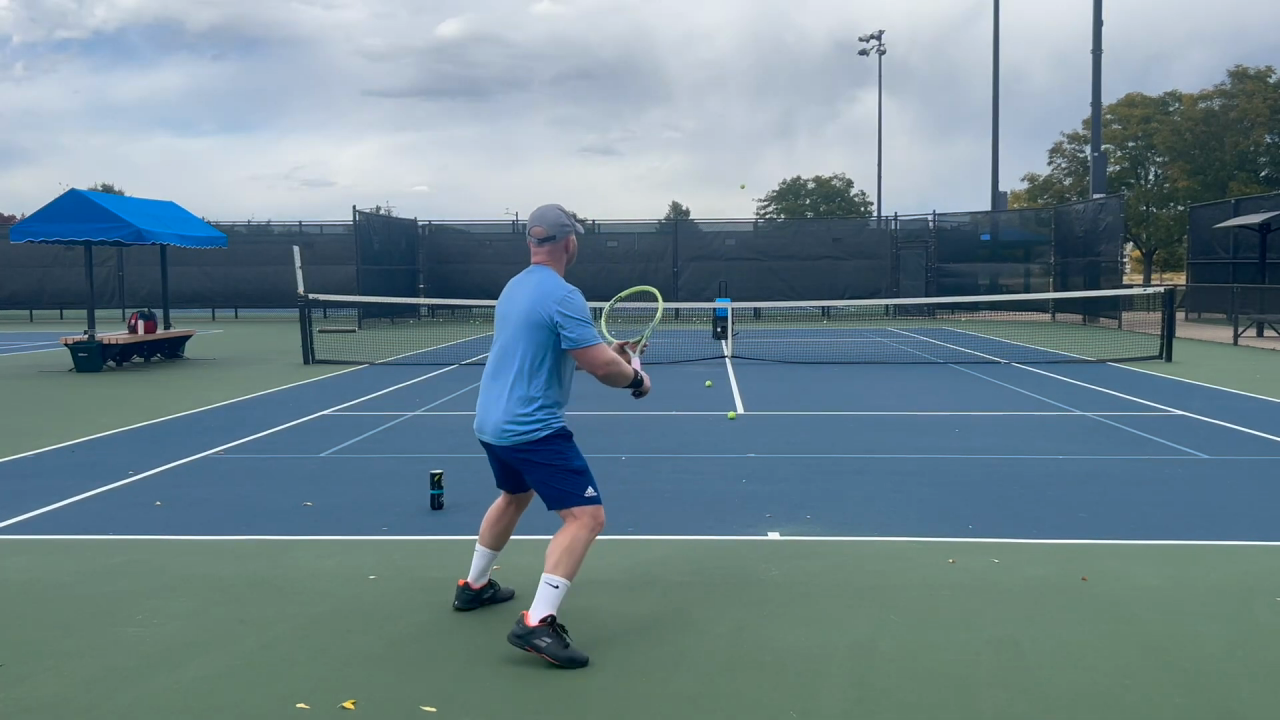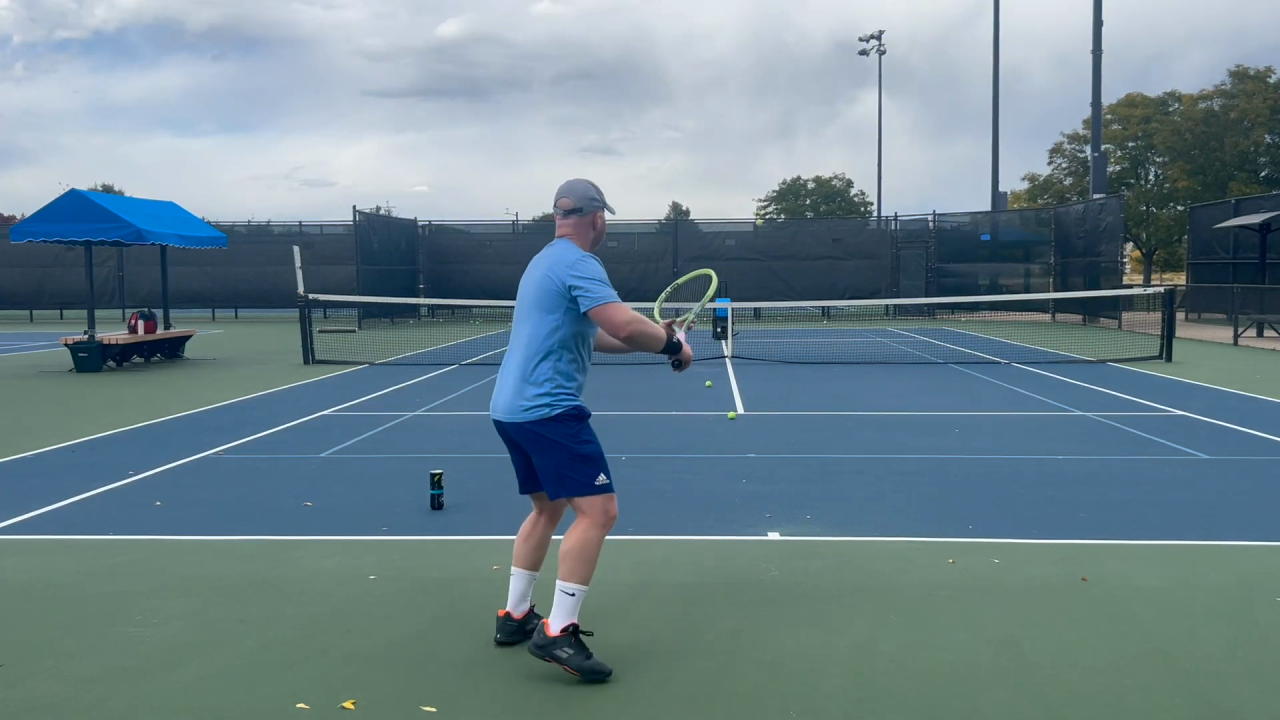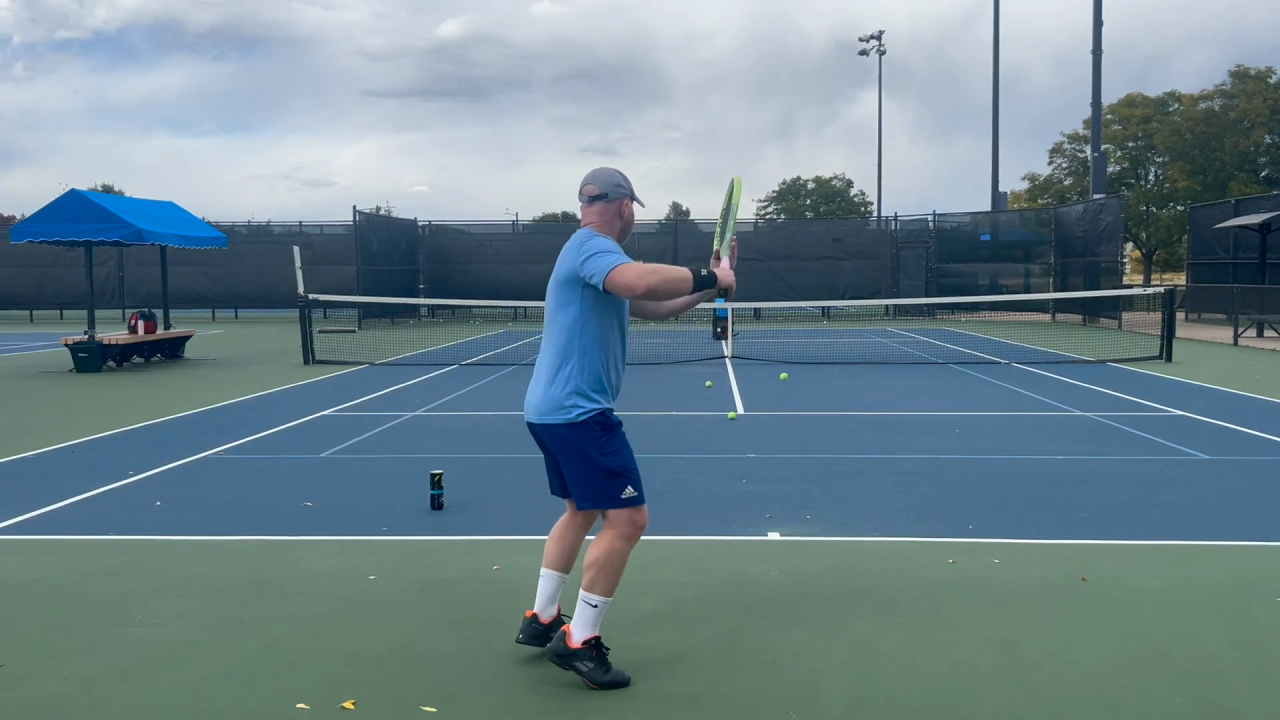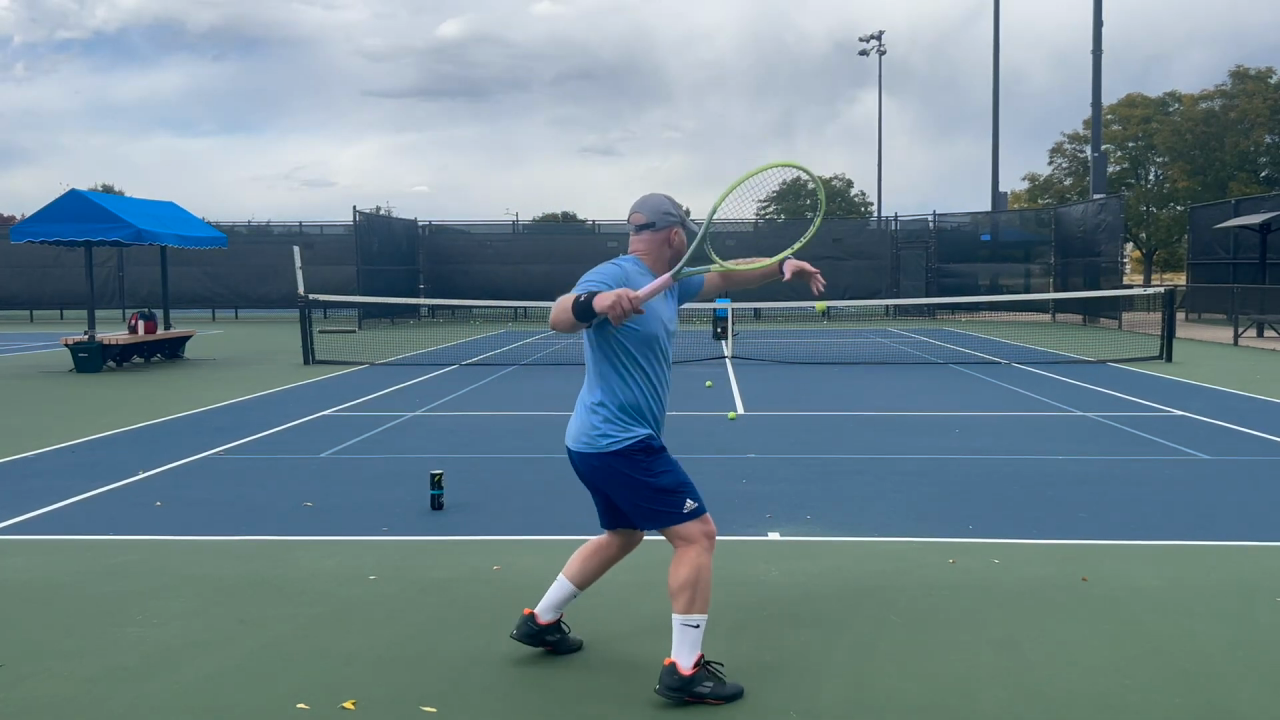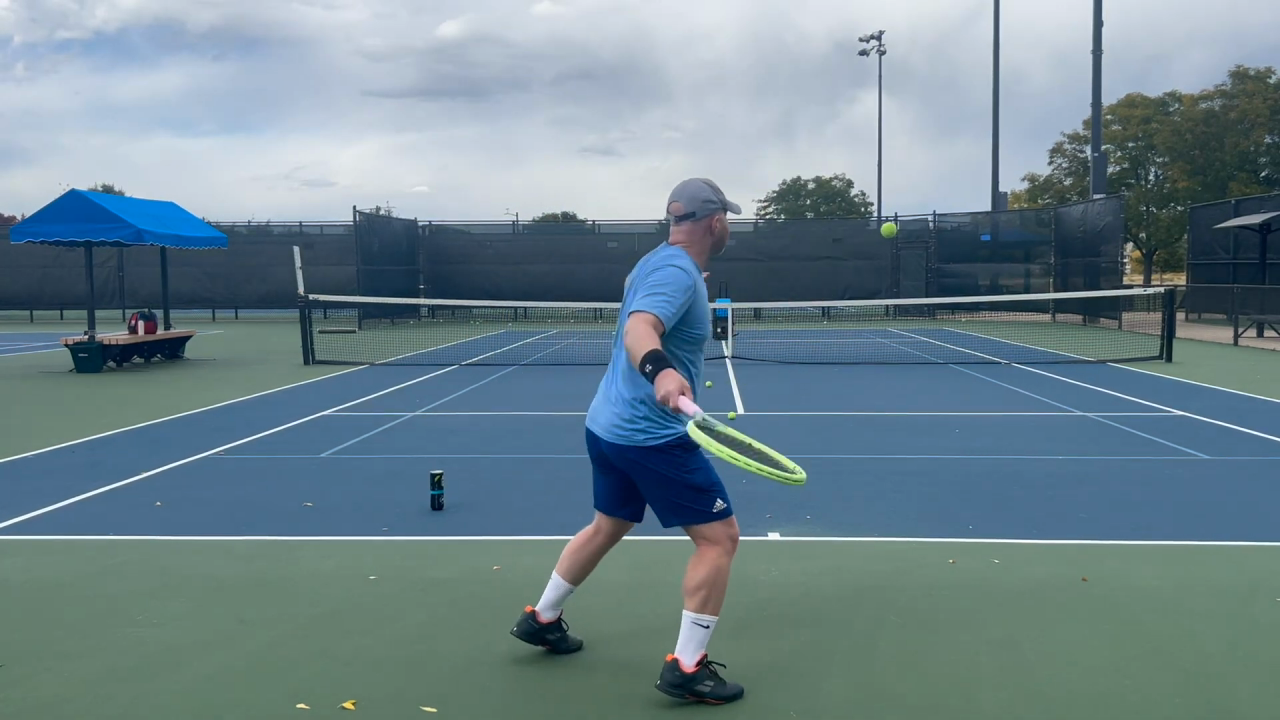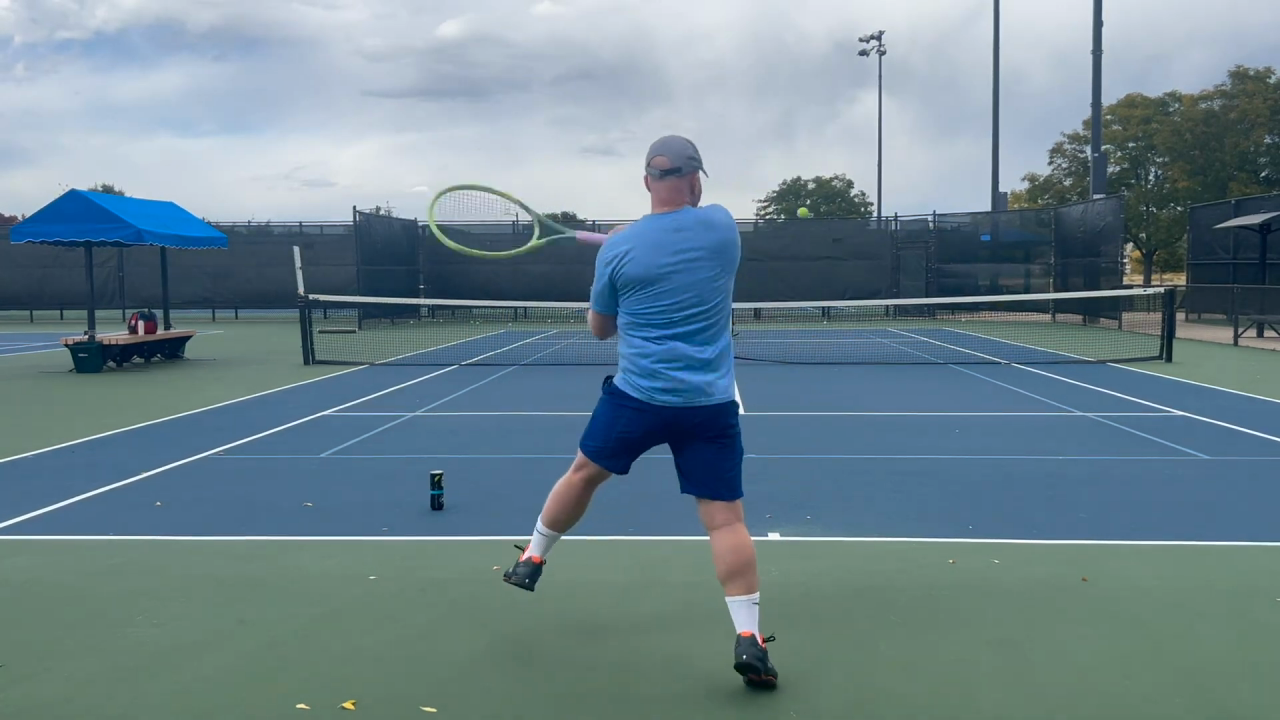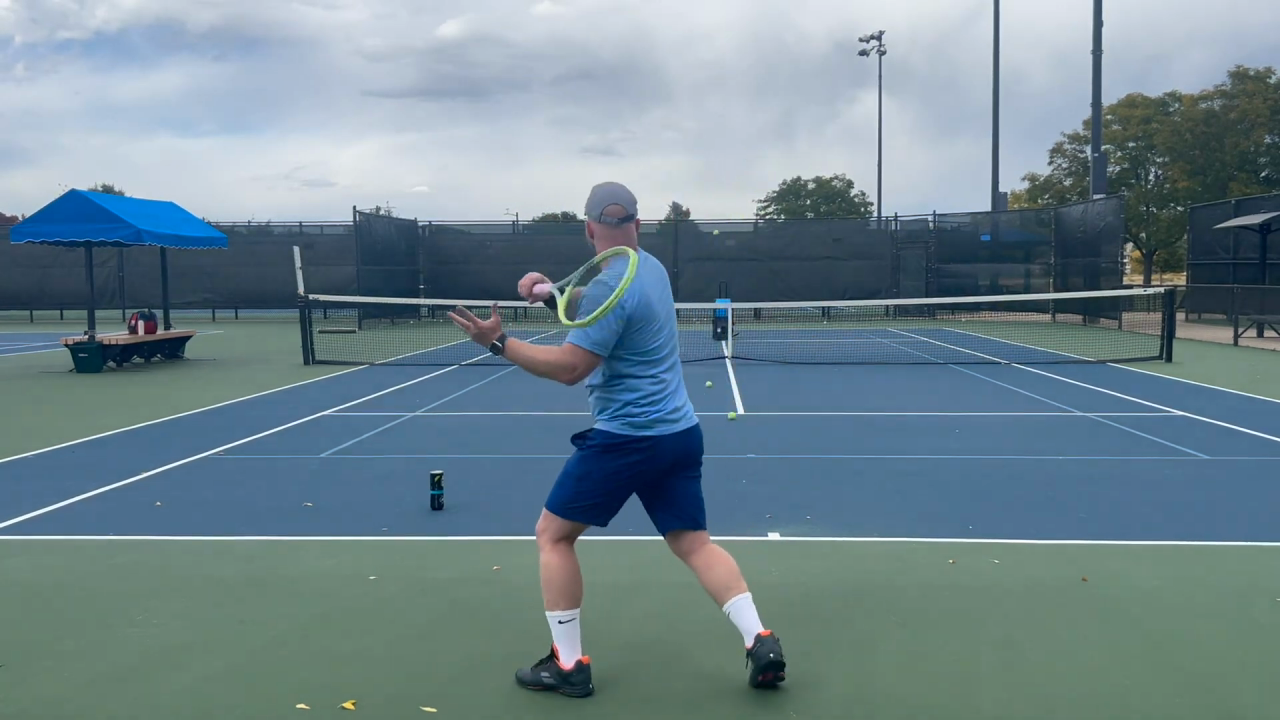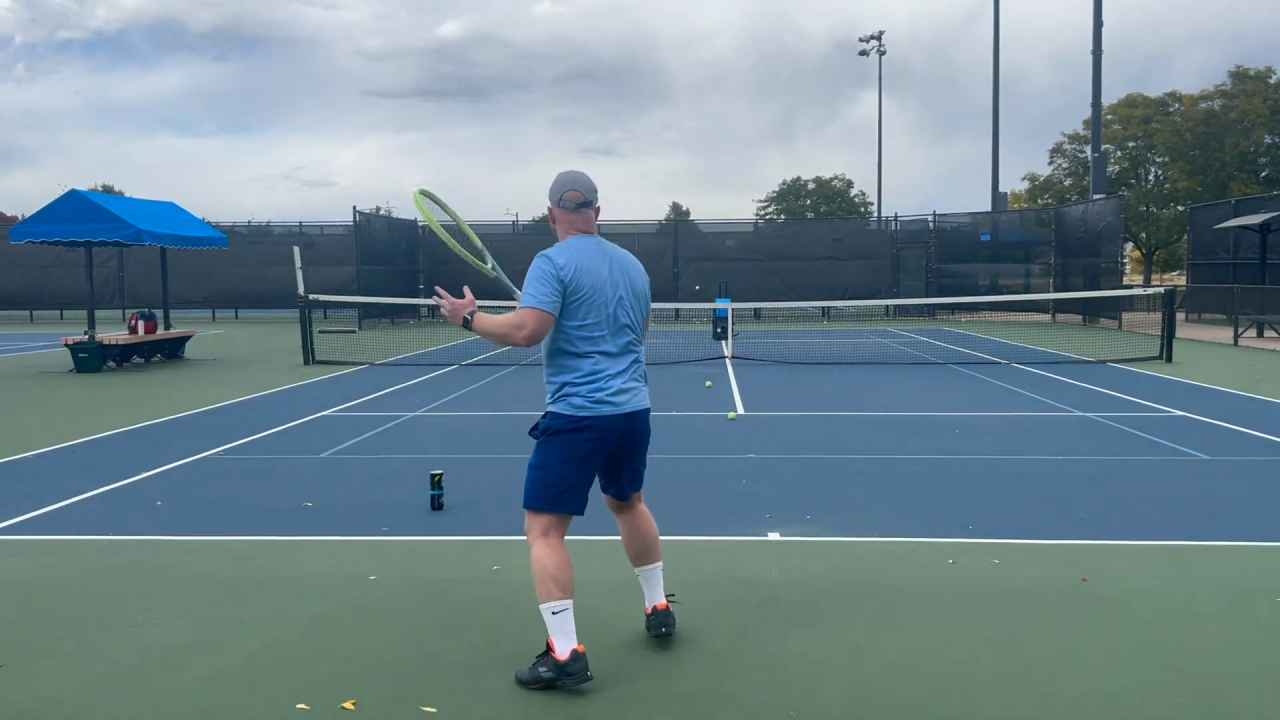
dt=0.3s
person 1, frame 1
left shoulder: (515, 288)
right shoulder: (562, 295)
right elbow: (600, 366)
left wrist: (606, 354)
right wrist: (636, 379)
left hip: (492, 424)
right hip: (533, 430)
left knee: (514, 498)
right knee: (585, 518)
left ankle: (474, 585)
right ankle: (537, 624)
person 1, frame 2
left shoulder: (544, 262)
right shoulder: (579, 264)
left elbow: (586, 336)
right elbow: (622, 324)
left wrist: (647, 338)
right wrist: (672, 344)
left hip: (511, 408)
right hip: (548, 409)
left knee: (547, 506)
right knee: (598, 511)
left ankle: (516, 615)
right ankle: (558, 631)
person 1, frame 3
left shoulder: (594, 254)
right shoulder: (591, 246)
left elbow: (655, 304)
right elbow: (641, 282)
left wrist: (705, 285)
right wrist: (707, 278)
left hip: (554, 411)
right hip: (579, 413)
left knee: (583, 511)
right knee: (624, 522)
left ankle: (541, 619)
right ankle: (577, 641)
person 1, frame 4
left shoulder: (665, 284)
right shoulder: (612, 275)
left elbow: (725, 276)
right elbow: (558, 315)
left wrist: (782, 266)
right wrist: (593, 305)
left hip: (603, 441)
right hip: (619, 443)
left knee: (623, 535)
right knee: (696, 536)
left ankle: (540, 621)
right ankle: (684, 669)
person 1, frame 5
left shoulder: (663, 263)
right shoulder: (677, 276)
right elbow: (637, 330)
right wrist: (659, 370)
left hip: (609, 429)
right hip: (652, 439)
left knee: (610, 526)
right knee: (719, 537)
left ankle: (542, 617)
right ankle: (686, 666)
person 1, frame 6
left shoulder: (617, 249)
right shoulder: (721, 225)
left elbow: (600, 330)
left hip: (640, 396)
right hip: (710, 404)
left knee: (583, 474)
right knee: (725, 520)
left ankle: (532, 560)
right ankle: (749, 641)
person 1, frame 7
right shoulder: (650, 267)
left elbow: (569, 367)
left wrist: (495, 340)
right wrist: (552, 290)
left hip: (627, 438)
right hip: (679, 432)
left knee: (553, 535)
right knee: (693, 542)
left ankle: (569, 664)
right ankle: (760, 641)
person 1, frame 8
left shoulder: (554, 261)
right shoulder: (634, 265)
left elbow: (527, 331)
left wrist: (469, 317)
left hip: (578, 416)
right hip: (633, 410)
left knee: (543, 529)
right knee: (628, 505)
left ankle: (566, 655)
right ankle: (659, 608)
